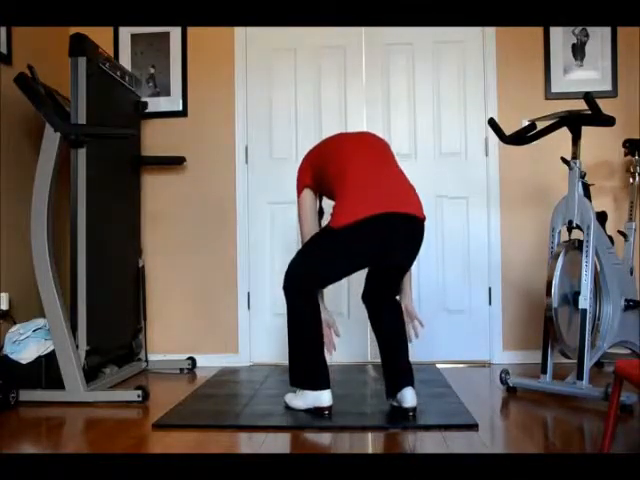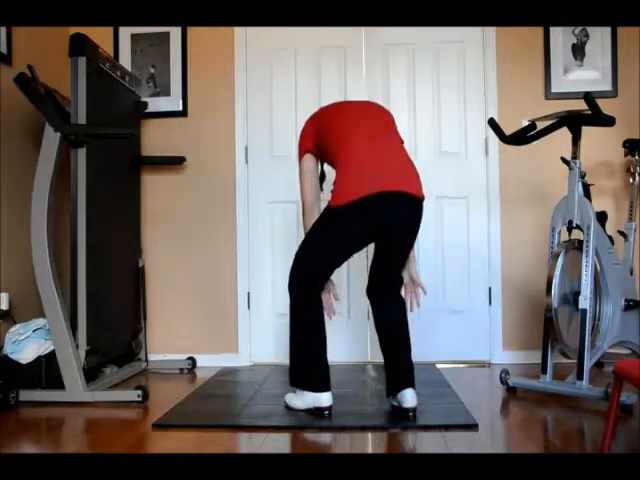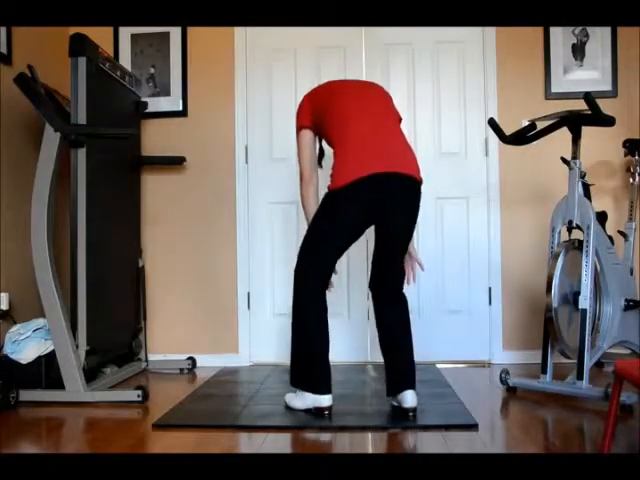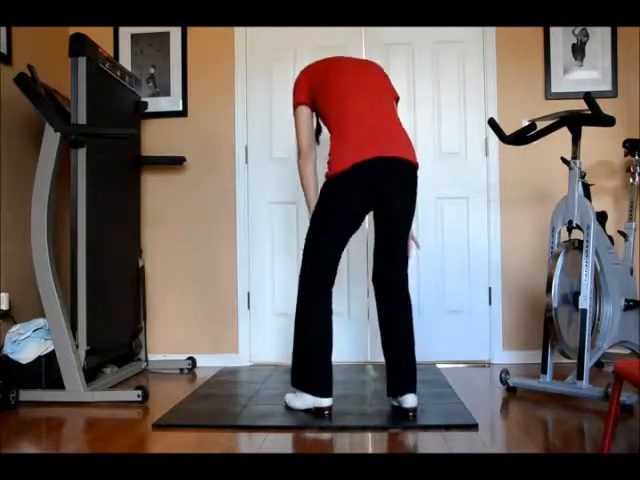
dt=0.5s
person 1, frame 1
left shoulder: (312, 161)
right shoulder: (376, 143)
left elbow: (311, 241)
left wrist: (321, 308)
right wrist: (405, 297)
left hip: (360, 222)
right hip: (412, 220)
left knee: (298, 284)
right knee: (381, 296)
left ankle: (315, 389)
right ankle: (403, 389)
person 1, frame 2
left shoulder: (315, 125)
right shoulder: (381, 113)
left elbow: (311, 205)
left wrist: (322, 275)
right wrist: (409, 266)
left hip: (357, 200)
right hip: (410, 198)
left knee: (303, 281)
right knee: (386, 288)
left ankle: (315, 391)
right ankle: (404, 389)
person 1, frame 3
left shoulder: (312, 101)
right shoulder: (378, 92)
left elbow: (308, 176)
left wrist: (319, 238)
right wrist: (405, 240)
left hip: (356, 183)
right hip: (407, 179)
left knee: (310, 278)
right knee: (389, 285)
left ankle: (316, 391)
right ankle: (404, 389)
person 1, frame 4
left shoulder: (309, 77)
right shoulder: (375, 71)
left elbow: (306, 152)
left wrist: (316, 215)
right wrist: (399, 220)
left hip: (353, 170)
right hip: (403, 165)
left knee: (317, 277)
right knee: (392, 280)
left ankle: (315, 391)
right ankle: (405, 391)
